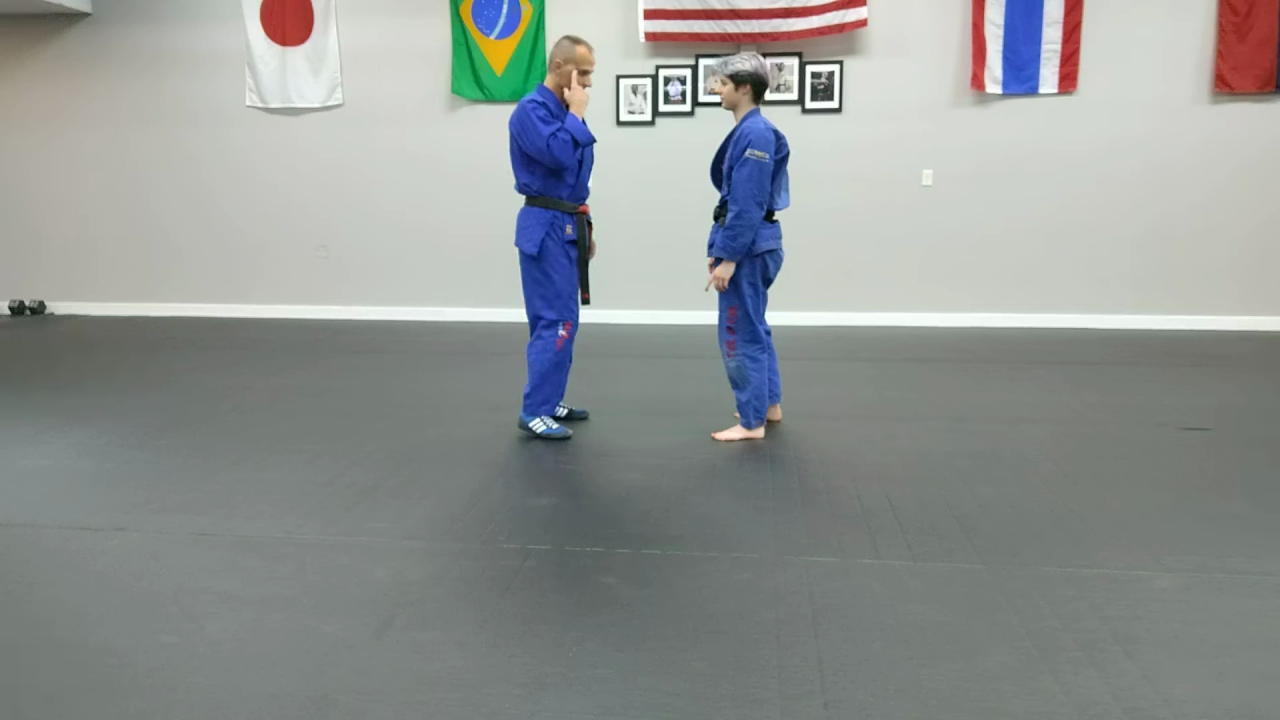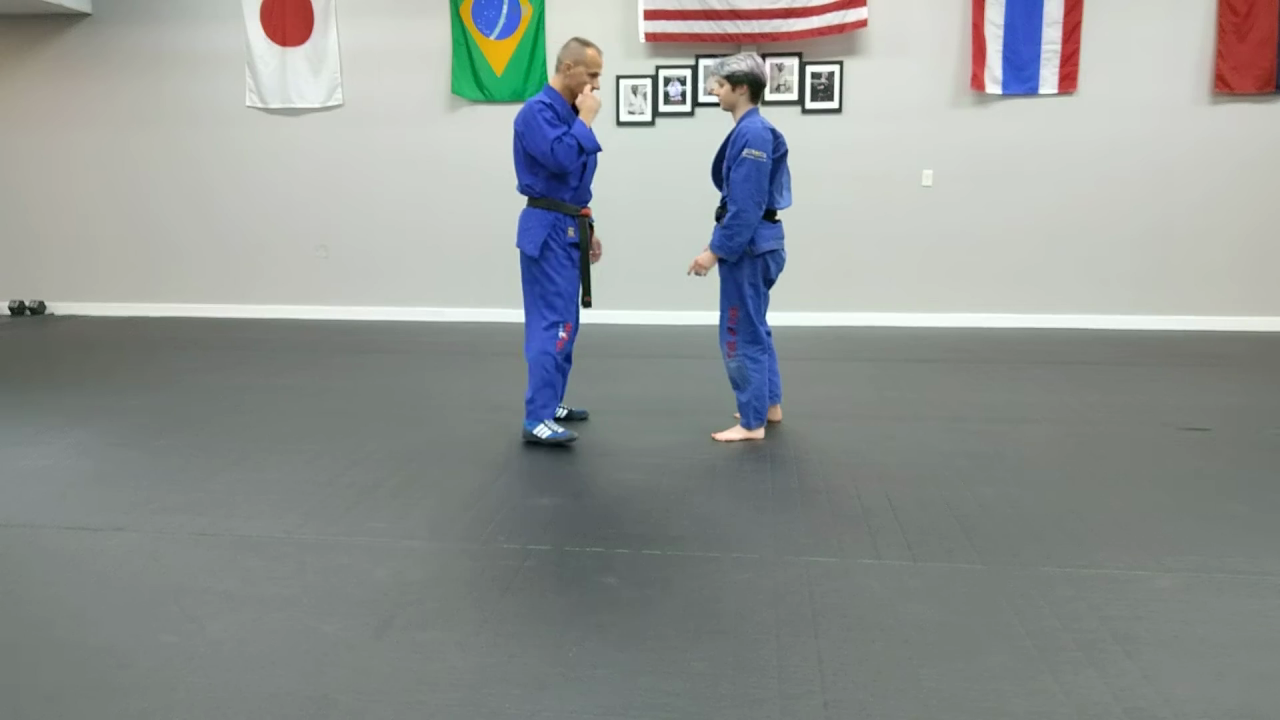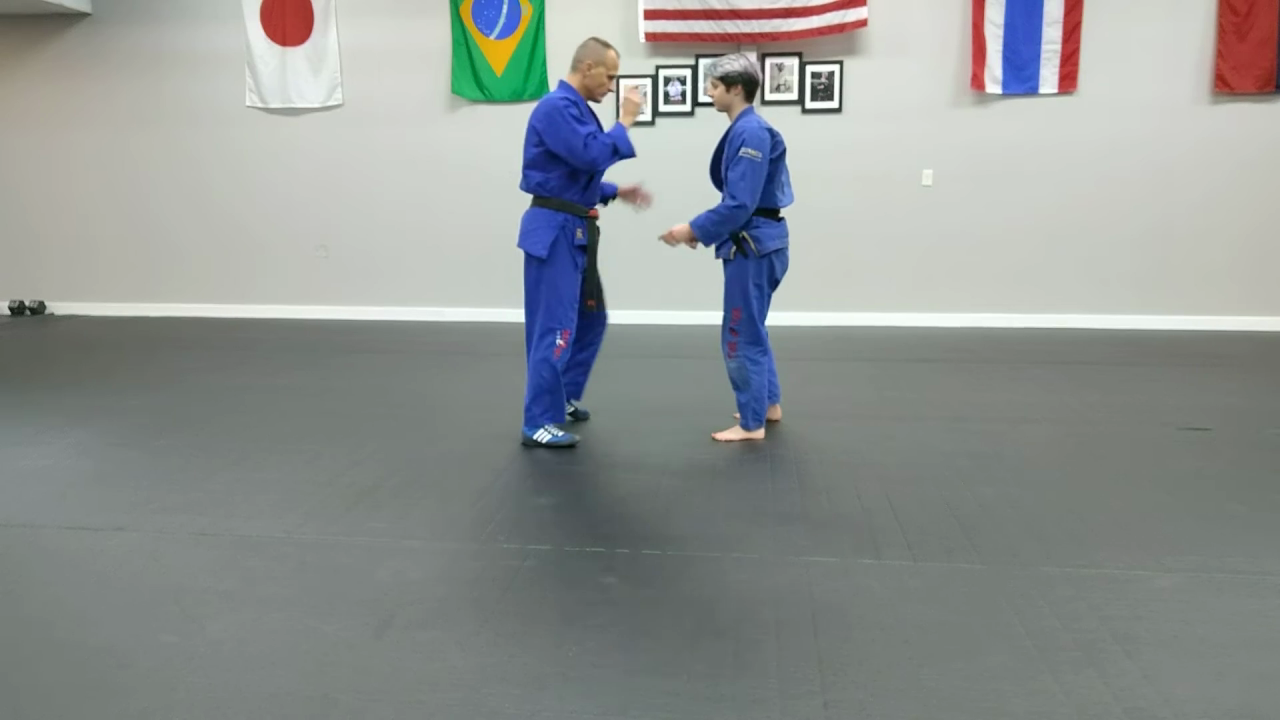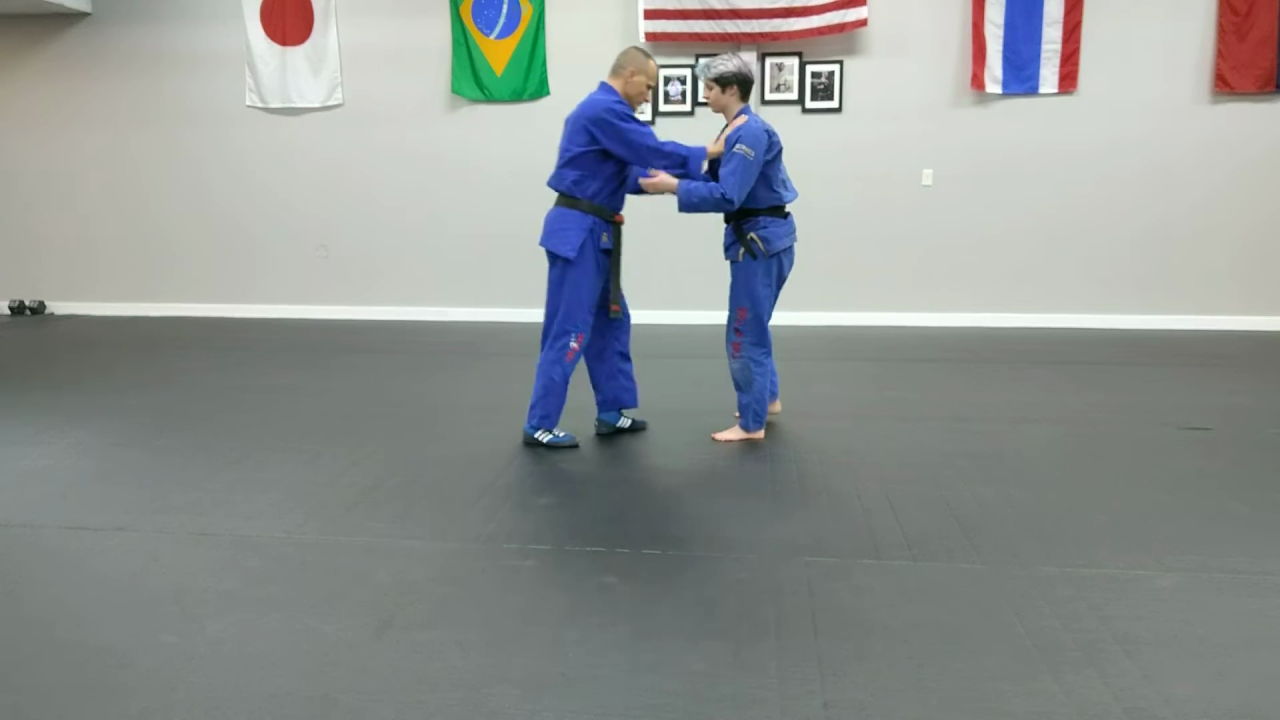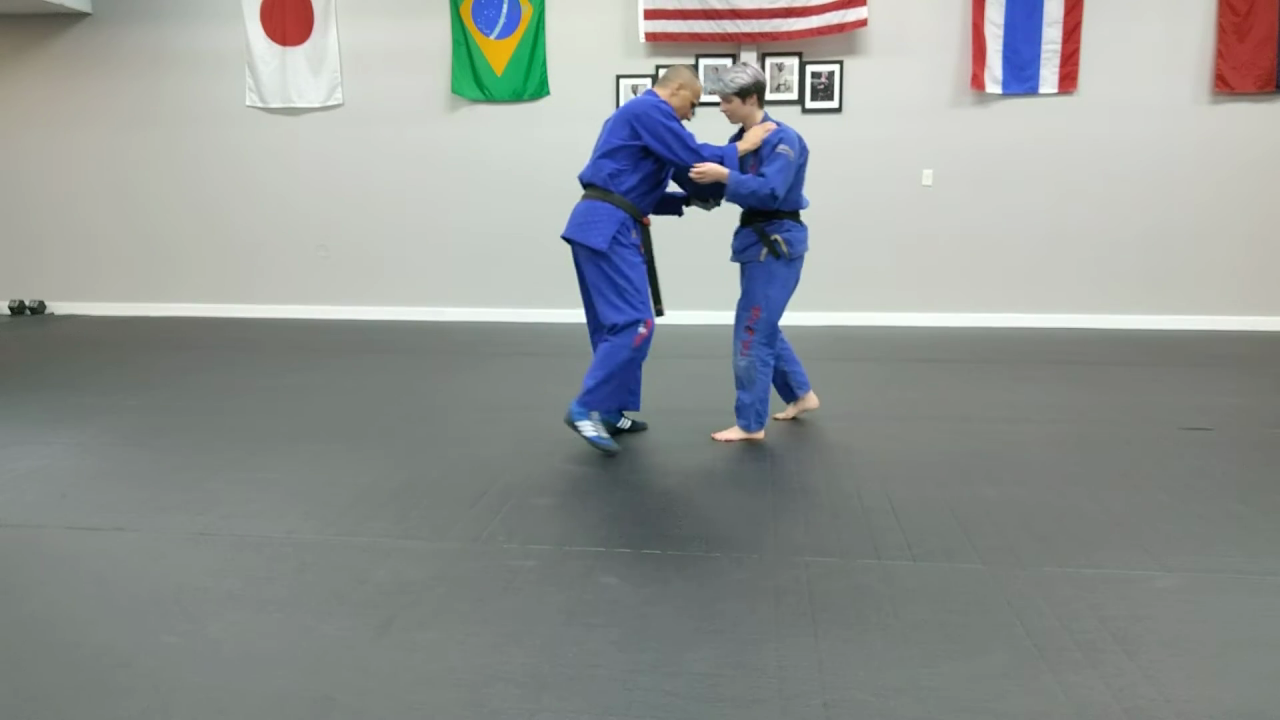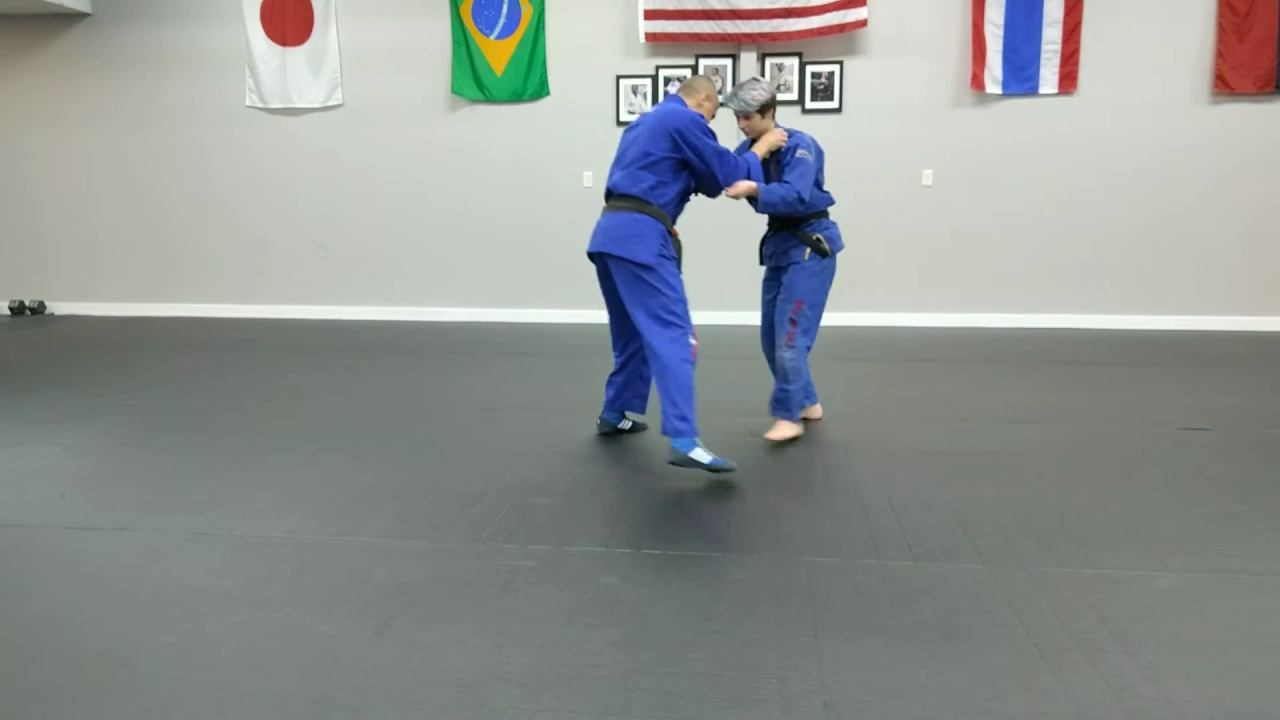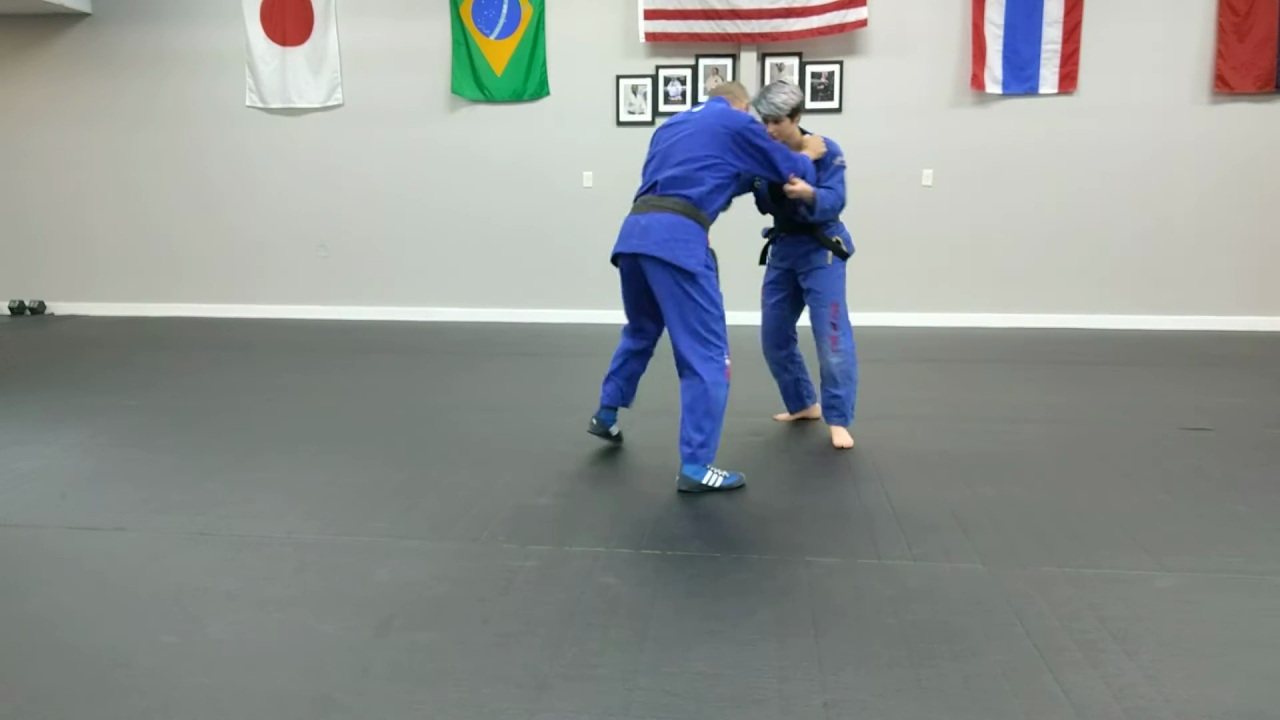
dt=0.3s
person 1, frame 1
left shoulder: (564, 111)
right shoulder: (532, 109)
right elbow: (558, 157)
left wrist: (584, 226)
right wrist: (577, 114)
left hip: (566, 225)
right hip: (545, 227)
left knee: (560, 320)
right knee: (558, 322)
left ankle: (550, 402)
right ankle: (535, 411)
person 1, frame 2
left shoulder: (570, 113)
right shoulder: (537, 110)
right elbow: (561, 161)
left wrist: (587, 228)
right wrist: (586, 120)
left hip: (567, 228)
right hip: (548, 229)
left knee: (562, 321)
right knee: (554, 323)
left ankle: (550, 403)
right ankle: (538, 418)
person 1, frame 3
left shoulder: (572, 108)
right shoulder: (557, 107)
right elbow: (591, 155)
left wrist: (615, 192)
right wrist: (625, 123)
left hip: (571, 231)
right hip: (554, 231)
left knee: (590, 317)
right knee: (553, 327)
left ankle: (560, 395)
right ankle: (538, 423)
person 1, frame 4
left shoulder: (601, 109)
right shoulder: (605, 110)
left elbow: (620, 173)
right elbow: (653, 153)
left wrist: (668, 174)
right wrist: (710, 151)
left hip: (591, 233)
right hip: (578, 232)
left knee: (610, 323)
right knee: (569, 331)
left ankle: (612, 411)
right ankle: (540, 424)
person 1, frame 5
left shoulder: (634, 114)
right shoulder: (650, 110)
left elbow: (637, 189)
right elbow: (692, 159)
left wrist: (689, 199)
right wrist: (743, 145)
left hip: (596, 224)
right hip: (606, 228)
left knee: (613, 324)
right knee: (634, 323)
left ankle: (611, 411)
right ankle: (584, 409)
person 1, frame 6
left shoulder: (647, 122)
right shoulder: (686, 120)
right elbow: (724, 173)
left wrist: (700, 182)
right wrist: (760, 149)
left hip: (612, 233)
right hip: (640, 237)
left knee: (632, 331)
right knee: (672, 335)
left ankle: (615, 414)
right ankle: (683, 441)
person 1, frame 7
left shoulder: (671, 126)
right shoulder: (738, 123)
right elbow: (787, 171)
left wrist: (733, 179)
right wrist: (808, 154)
left hip: (635, 232)
right hip: (679, 239)
left knee: (641, 331)
right knee: (707, 355)
left ankle: (606, 413)
right ankle: (695, 467)
person 2, frame 1
left shoulder: (755, 135)
right shoulder: (748, 131)
left elbow: (748, 205)
left wrist: (728, 258)
right wrist: (721, 248)
left hip: (746, 245)
right hip: (746, 242)
left knee: (739, 332)
right knee: (753, 326)
left ankle: (751, 422)
right ankle: (769, 404)
person 2, frame 2
left shoulder: (753, 134)
right shoulder: (750, 131)
left elbow: (746, 206)
left wrist: (716, 250)
right wrist: (721, 245)
left hip: (748, 245)
right hip: (753, 243)
left knee: (739, 331)
right knee: (753, 327)
left ankle: (752, 423)
right ankle: (770, 404)
person 2, frame 3
left shoulder: (750, 133)
right shoulder: (746, 130)
left elbow: (741, 203)
left wrist: (693, 228)
right wrist: (701, 227)
left hip: (753, 241)
right hip: (758, 239)
left knee: (741, 332)
right knee: (751, 327)
left ankle: (752, 423)
right ankle: (768, 403)
person 2, frame 4
left shoulder: (749, 133)
right shoulder: (742, 130)
left elbow: (727, 196)
right elbow: (726, 186)
left wrist: (675, 188)
right wrist: (680, 183)
left hip: (759, 240)
right hip: (761, 237)
left knee: (745, 331)
right knee: (752, 326)
left ankle: (752, 424)
right ankle: (767, 398)
person 2, frame 5
left shoulder: (782, 139)
right shoulder: (740, 140)
left elbow: (769, 190)
right elbow: (720, 184)
left wrist: (724, 176)
right wrist: (704, 178)
left hip: (778, 242)
right hip: (756, 240)
left knee: (751, 331)
right knee: (762, 328)
left ankle: (749, 423)
right ankle: (801, 395)
person 2, frame 6
left shoulder: (799, 146)
right shoulder: (749, 149)
left elbow: (795, 195)
left wrist: (754, 189)
left hip: (812, 244)
right hip: (780, 243)
left knee: (791, 330)
right knee: (773, 332)
left ankle: (789, 415)
right ankle: (806, 403)
person 2, frame 7
left shoulder: (826, 151)
left elbow: (834, 200)
left wrist: (809, 194)
left hip: (822, 249)
right hip: (783, 247)
left knee: (831, 338)
right knee: (775, 337)
left ankle: (838, 421)
right ankle: (804, 404)
